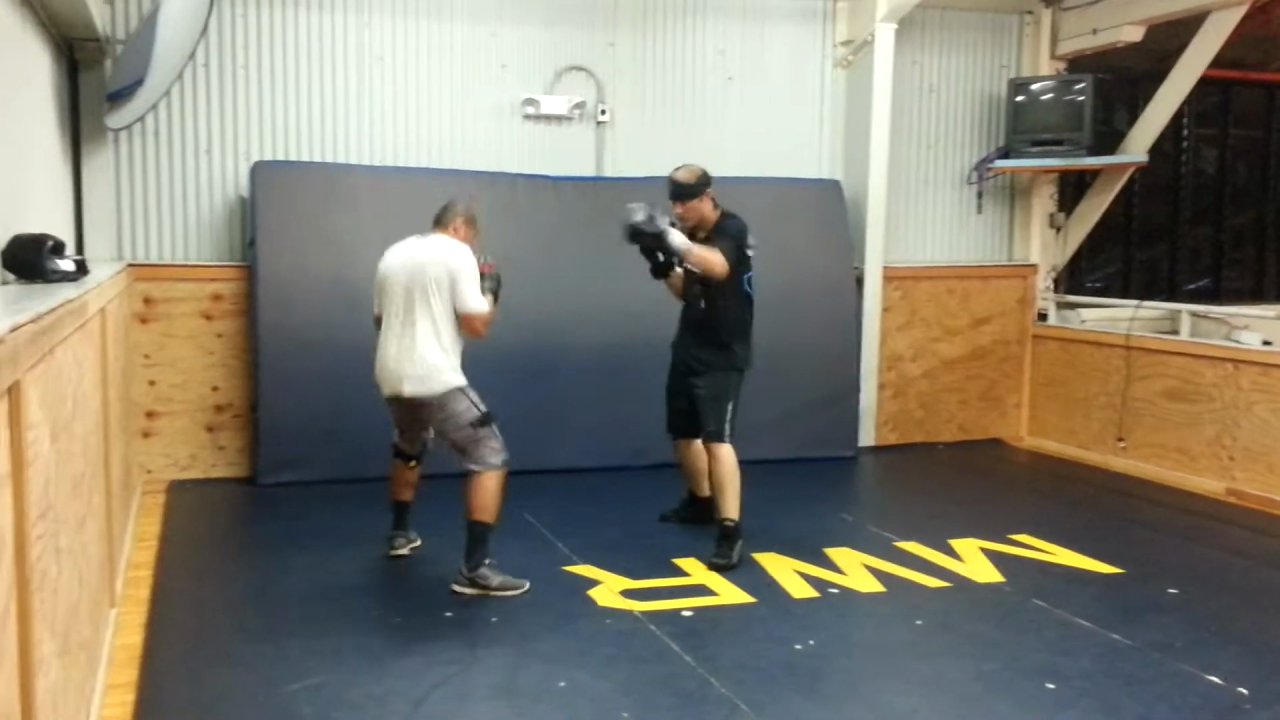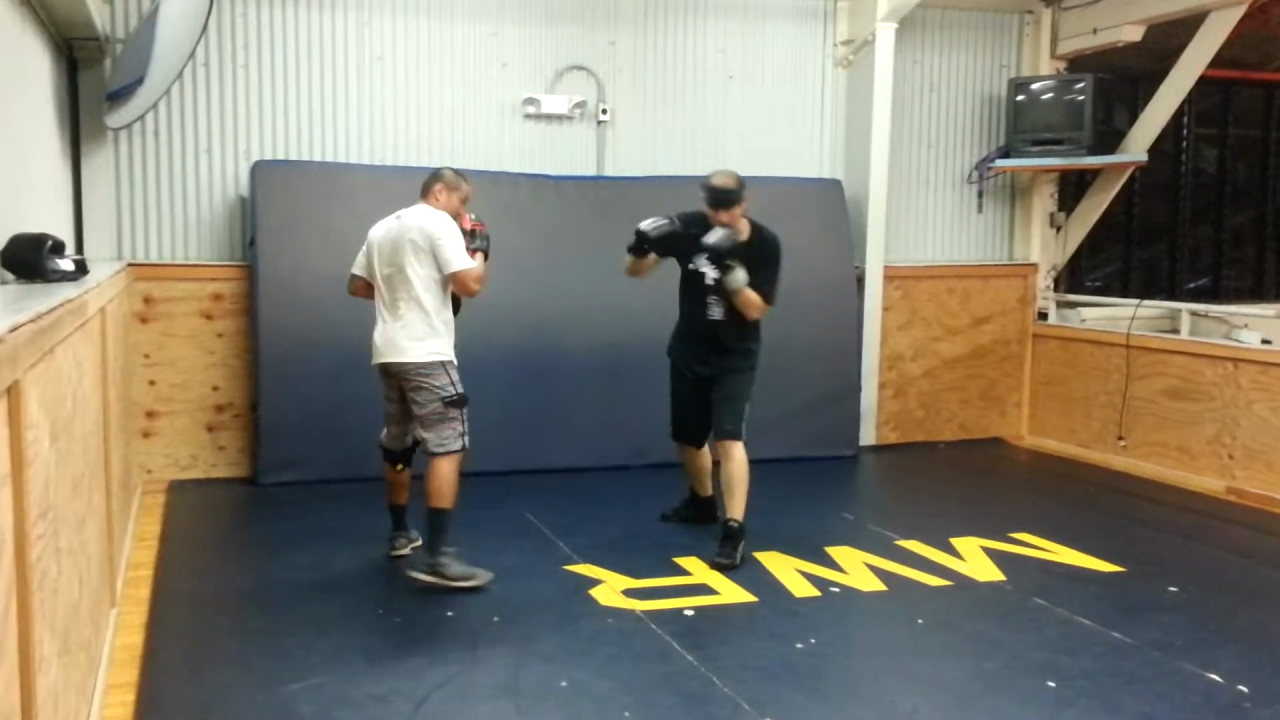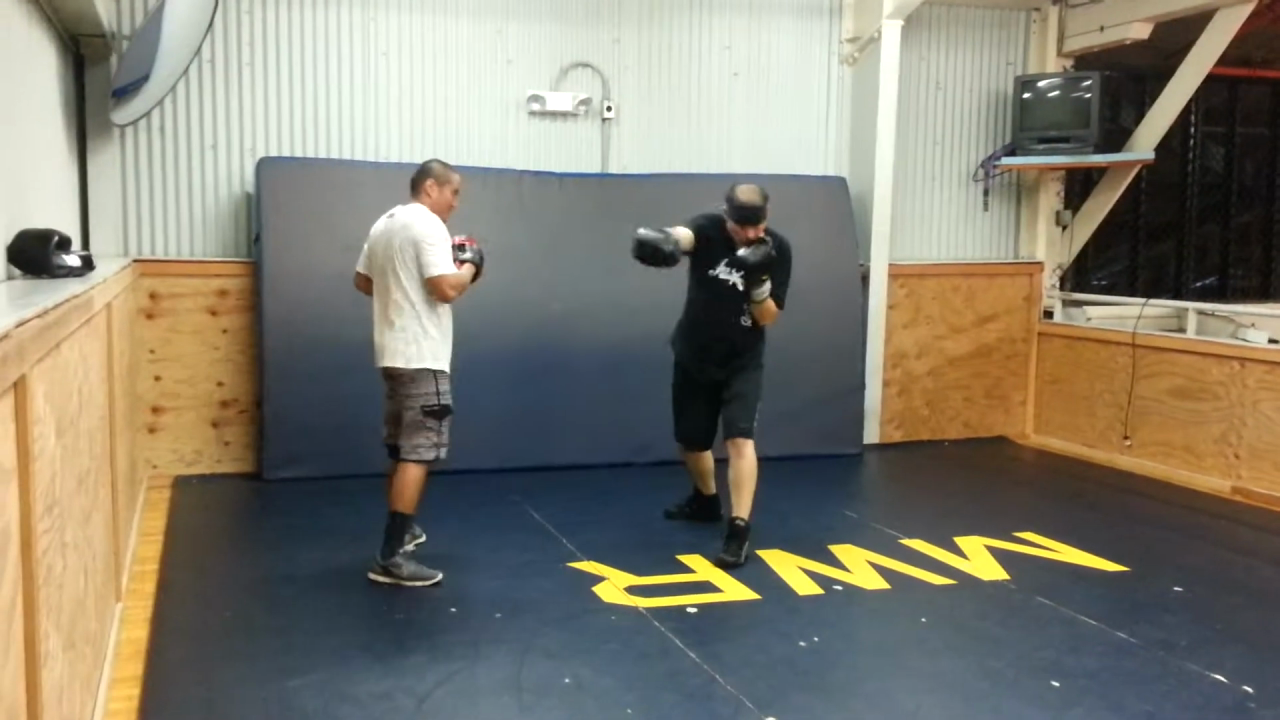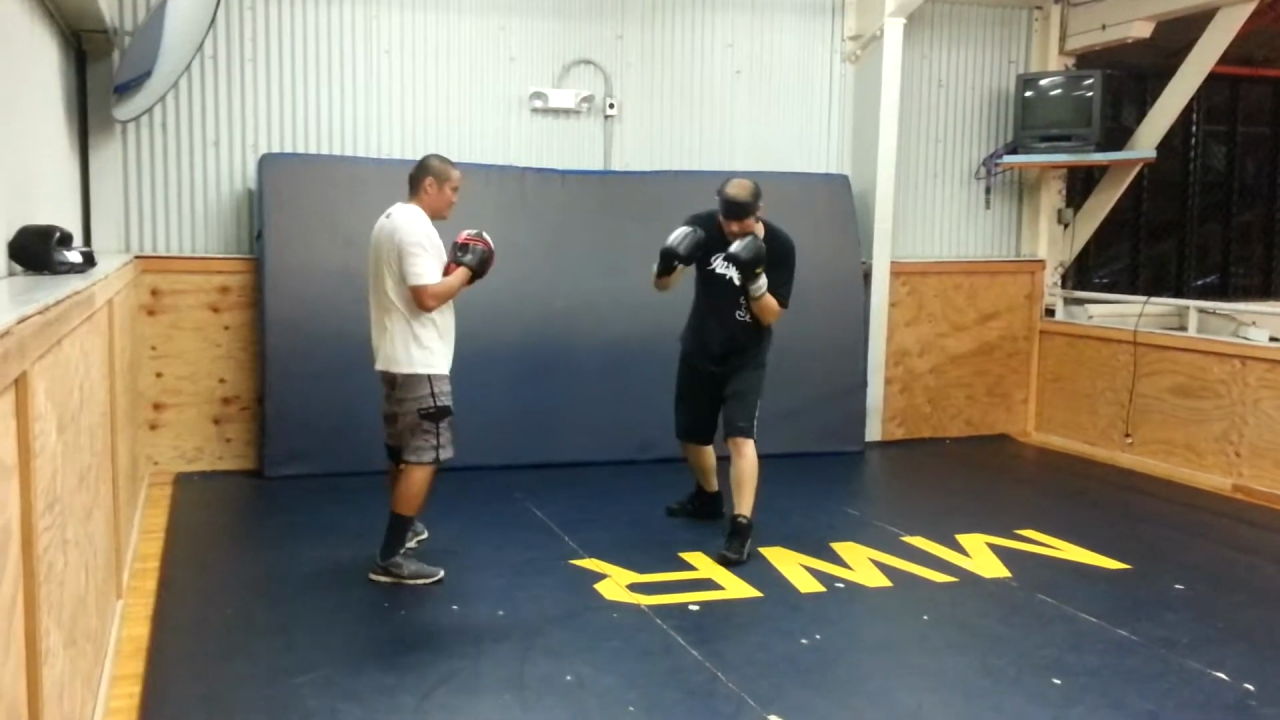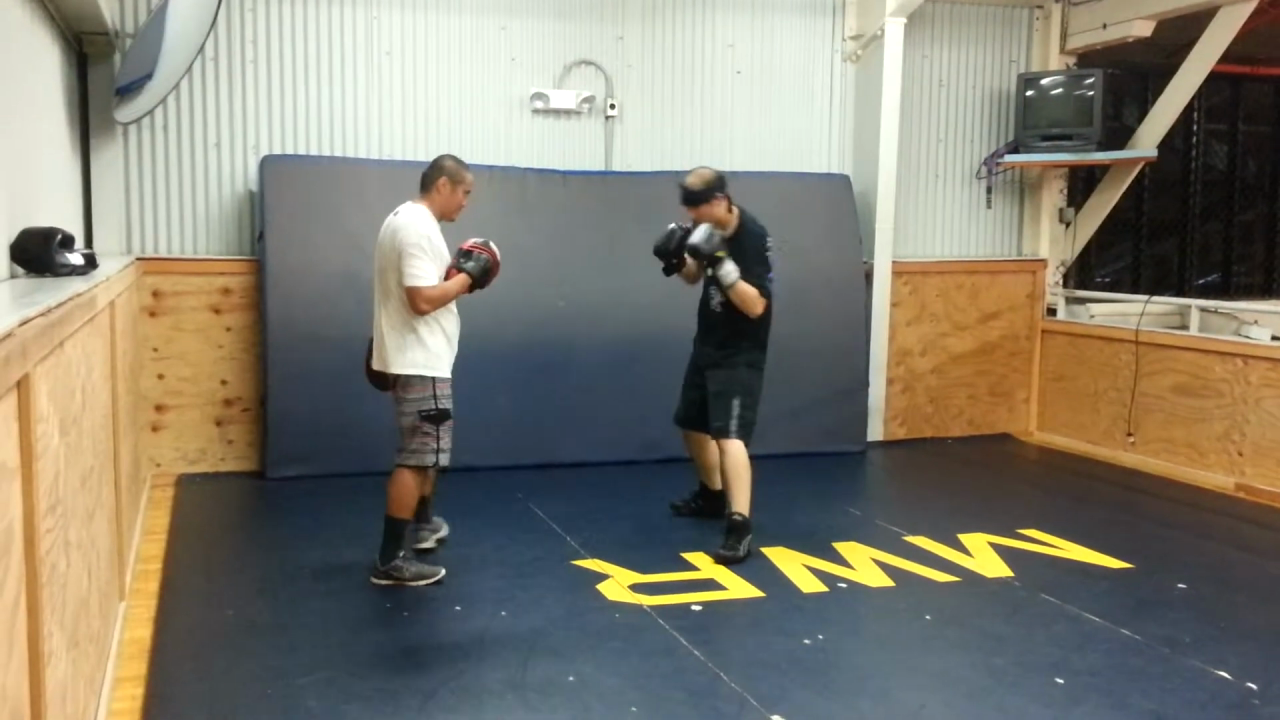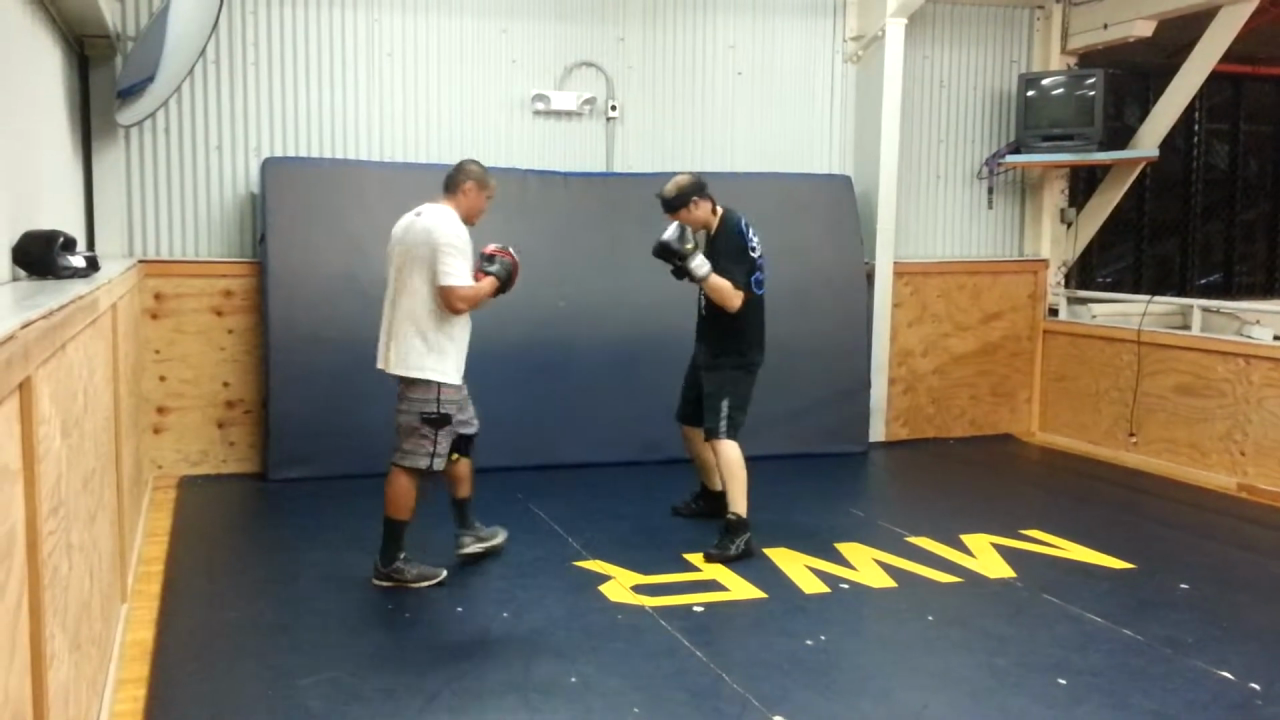
dt=0.2s
person 1, frame 1
left shoulder: (392, 256)
right shoulder: (457, 256)
right elbow: (477, 325)
right wrist: (490, 293)
left hip: (393, 378)
right hip: (438, 381)
left knee: (408, 448)
right knee: (488, 464)
left ankle: (400, 533)
right ankle: (475, 568)
person 1, frame 2
left shoulder: (383, 228)
right shoulder: (437, 223)
left elbow: (357, 284)
right elbow: (470, 283)
right wrist: (479, 250)
left hip: (389, 352)
right hip: (427, 354)
left knee: (398, 449)
right knee: (447, 448)
left ankle: (400, 532)
right ankle: (437, 554)
person 1, frame 3
left shoulder: (384, 225)
right shoulder: (427, 225)
left elbow: (362, 282)
right elbow: (447, 289)
right wrist: (470, 264)
left hip: (393, 353)
right hip: (421, 357)
left knee: (402, 447)
right knee: (418, 454)
left ankle: (402, 528)
right ankle: (390, 557)
person 1, frame 4
left shoulder: (390, 220)
right shoulder: (416, 228)
right elbow: (428, 298)
left wrist: (450, 267)
right wrist: (467, 269)
left hip: (398, 356)
right hip: (418, 362)
left knee: (404, 451)
right knee: (424, 456)
left ankle: (404, 525)
right ankle: (390, 557)
person 1, frame 5
left shoulder: (401, 218)
right shoulder: (420, 228)
right elbow: (423, 300)
left wrist: (454, 272)
right wrist: (468, 276)
left hip: (412, 357)
right hip: (420, 362)
left knee: (429, 446)
right knee: (418, 458)
left ankle: (421, 523)
right ankle: (390, 560)
person 1, frame 6
left shoulder: (410, 221)
right shoulder: (451, 229)
right elbow: (457, 298)
left wrist: (476, 277)
right wrist: (494, 280)
left hip: (418, 355)
right hip: (428, 363)
left knee: (461, 436)
right knee: (413, 460)
left ankle: (468, 530)
right ankle: (390, 562)
person 2, frame 1
left shoulder: (732, 228)
right shoulder: (683, 229)
left elbow: (715, 267)
left wrist: (664, 231)
right wrist: (658, 256)
left hip: (723, 355)
right hip: (688, 348)
left knee: (716, 439)
right knee: (682, 433)
left ankle: (730, 531)
right ankle: (701, 502)
person 2, frame 2
left shoulder: (765, 244)
right shoulder: (689, 226)
left elbow: (755, 312)
right elbow: (636, 270)
left wrist: (733, 267)
right wrist: (641, 247)
left hip: (734, 360)
right hip: (688, 354)
left knee: (729, 439)
right knee: (688, 438)
left ankle: (734, 531)
right ankle: (702, 502)
person 2, frame 3
left shoulder: (778, 250)
right shoulder: (707, 228)
left elbow: (768, 318)
right elbow: (678, 237)
left wrist: (758, 279)
right wrist: (658, 242)
left hip: (742, 361)
right hip: (692, 356)
left knee: (740, 439)
right knee: (691, 440)
left ankle: (739, 530)
right ankle: (704, 499)
person 2, frame 4
left shoulder: (779, 245)
right shoulder: (704, 227)
left elbow: (770, 316)
right elbow: (661, 285)
left wrist: (754, 275)
right wrist: (669, 263)
left hip: (745, 358)
right hip: (698, 352)
left knee: (740, 437)
right knee: (691, 434)
left ankle: (742, 528)
right ankle: (708, 496)
person 2, frame 5
left shoulder: (751, 236)
right shoulder: (708, 228)
left elbow: (755, 306)
right elbow: (693, 277)
left wrist: (720, 261)
right wrist: (674, 260)
left hip: (741, 354)
right hip: (709, 345)
left knee: (728, 435)
right knee: (693, 425)
left ankle: (740, 528)
right ankle: (712, 495)
person 2, frame 6
left shoulder: (731, 233)
right shoulder: (713, 229)
left elbow: (732, 300)
left wrist: (691, 258)
right wrist: (682, 262)
left hip: (736, 353)
right hip: (711, 347)
left knee: (722, 435)
right knee: (692, 424)
left ankle: (739, 528)
right ankle: (713, 495)
